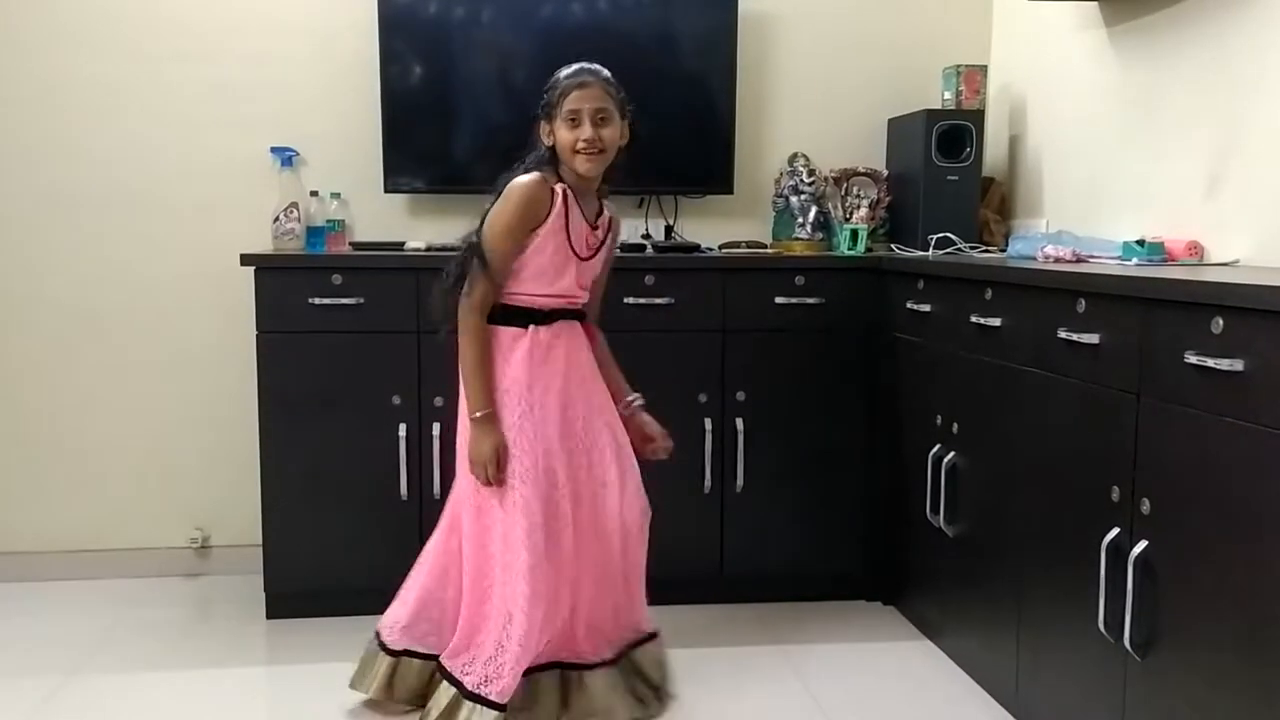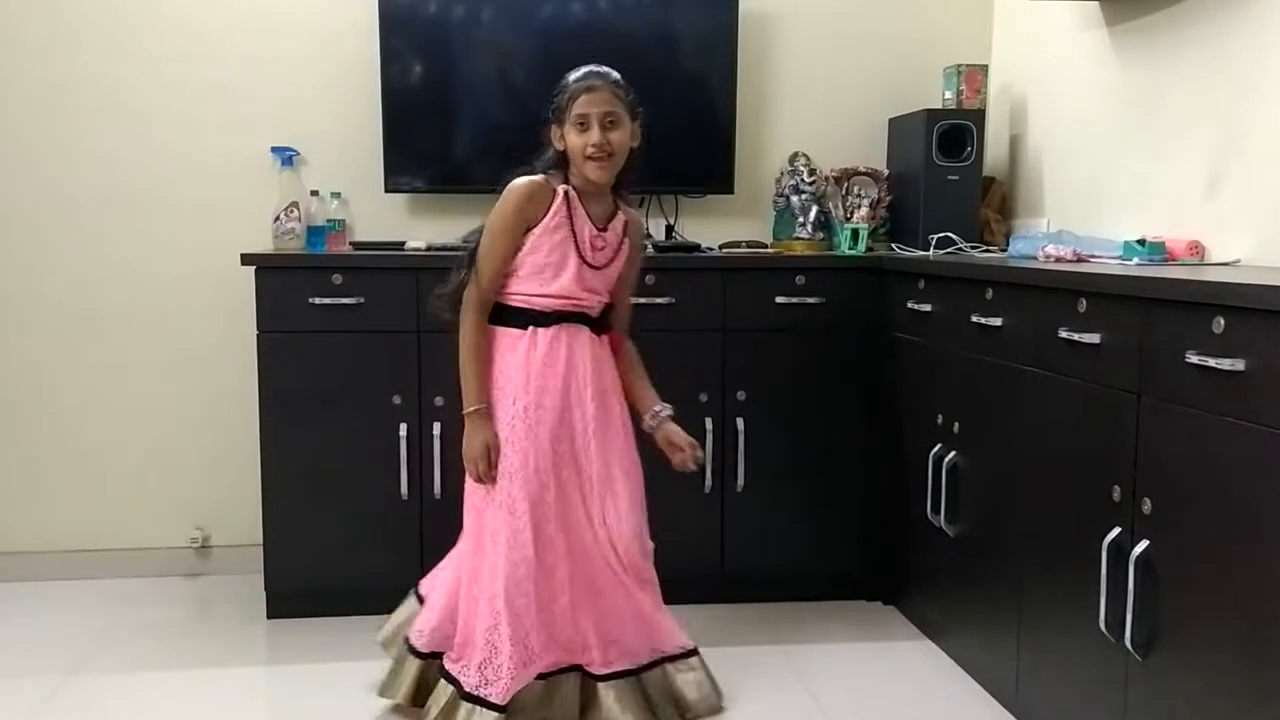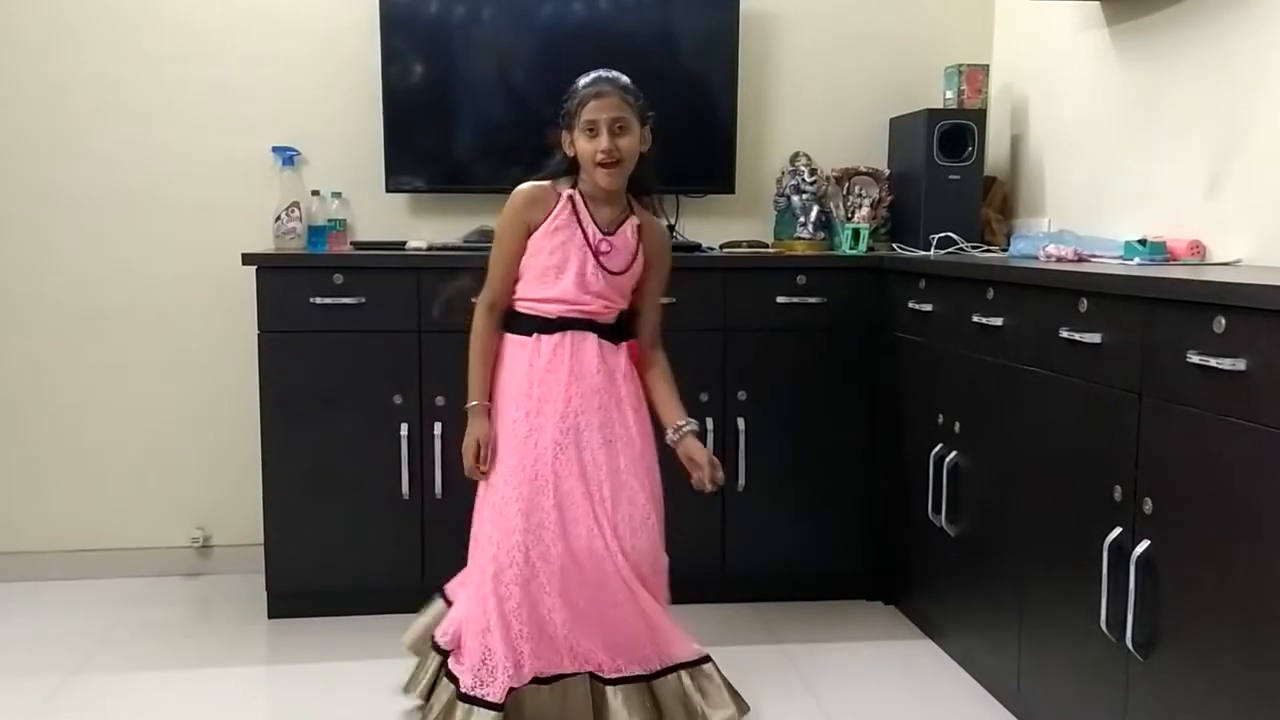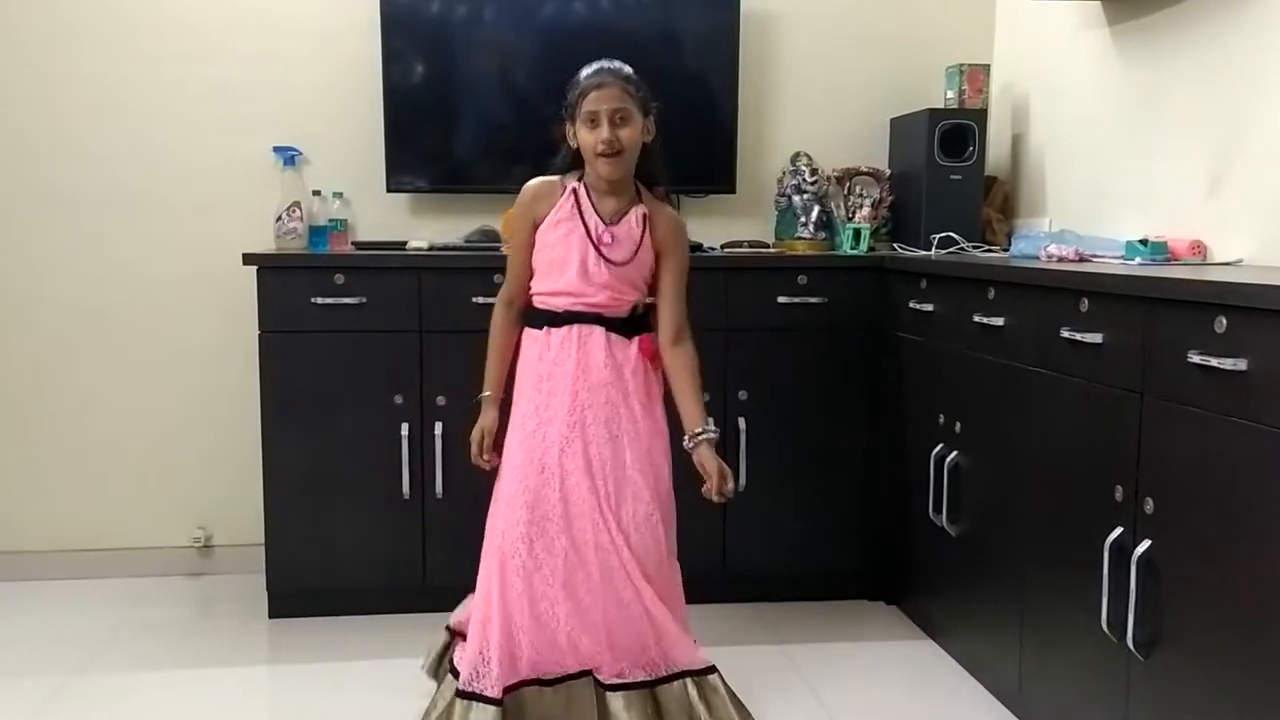
dt=0.1s
person 1, frame 1
left shoulder: (606, 218)
right shoulder: (528, 193)
right elbow: (472, 306)
left wrist: (629, 407)
right wrist: (480, 418)
left hip: (571, 372)
right hip: (511, 375)
left knee: (610, 515)
right knee: (518, 538)
person 1, frame 2
left shoulder: (629, 228)
right shoulder: (527, 197)
left elbow: (616, 333)
right elbow: (475, 305)
left wrist: (659, 419)
right wrist: (477, 413)
left hip: (591, 386)
right hip: (520, 378)
left knee: (614, 534)
right knee: (517, 540)
person 1, frame 3
left shoulder: (651, 233)
right shoulder: (534, 201)
left elbow: (646, 344)
right elbow: (490, 308)
left wrist: (681, 432)
right wrist: (479, 411)
left hip: (610, 393)
right hip: (533, 385)
left knee: (625, 542)
right knee: (520, 542)
person 1, frame 4
left shoulder: (662, 220)
right shoulder: (539, 197)
left elbow: (674, 335)
right elbow: (510, 303)
left wrist: (700, 436)
right wrist: (491, 404)
left hip: (626, 386)
right hip: (546, 384)
left knee: (634, 540)
right knee: (531, 539)
